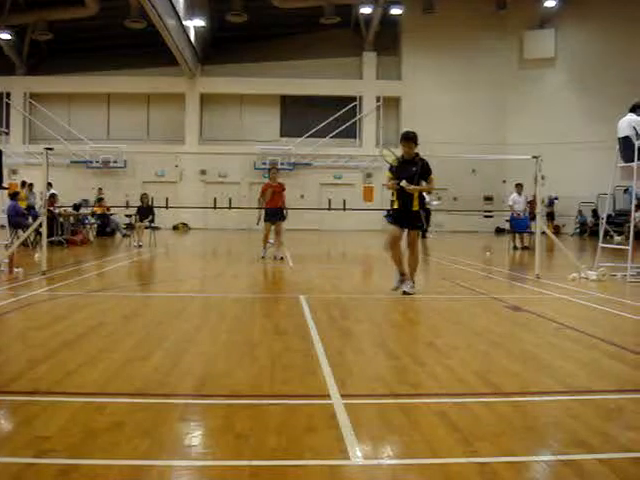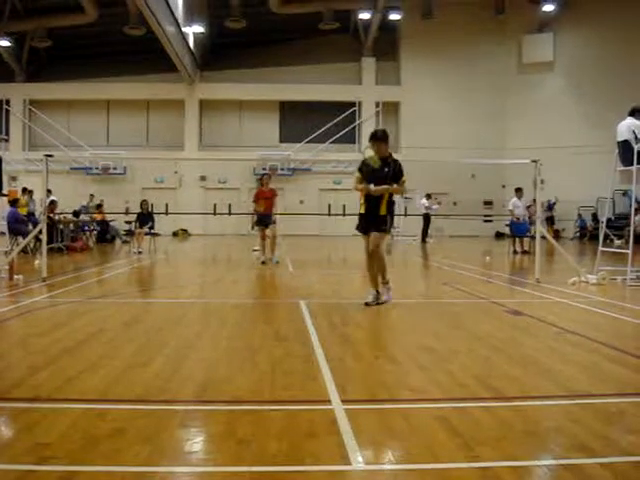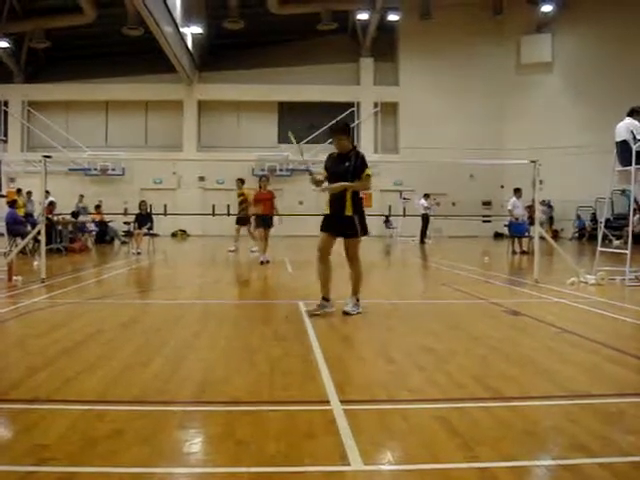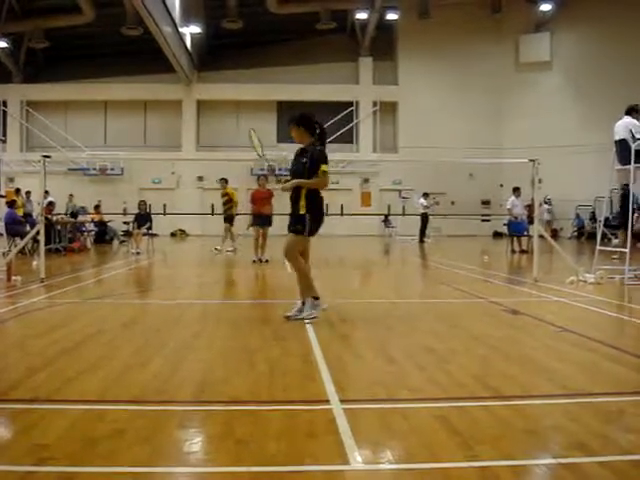
dt=0.5s
person 1, frame 1
left shoulder: (422, 163)
right shoulder: (395, 163)
left elbow: (430, 186)
right elbow: (389, 183)
left wrist: (417, 188)
right wrist: (391, 185)
left hip: (415, 208)
right hip: (398, 207)
left knee: (412, 245)
right knee: (392, 241)
left ankle: (410, 281)
right ankle: (401, 273)
person 1, frame 2
left shoulder: (394, 165)
right shoulder: (365, 163)
left elbow: (401, 189)
right elbow: (357, 184)
left wrist: (386, 188)
right wrist: (361, 187)
left hip: (383, 212)
right hip: (366, 211)
left knee: (374, 249)
right knee: (369, 253)
left ankle: (385, 284)
right ankle: (377, 291)
person 1, frame 3
left shoulder: (358, 158)
right shoulder: (331, 158)
left elbow: (366, 185)
right elbow: (326, 180)
left wrist: (344, 185)
right wrist: (318, 181)
left hip: (352, 213)
right hip: (332, 211)
left knee: (352, 256)
right knee: (322, 252)
left ankle: (355, 300)
right ankle: (325, 301)
person 1, frame 4
left shoulder: (317, 152)
right shoulder: (300, 152)
left elbow: (322, 182)
left wrist: (295, 183)
right wrist: (291, 184)
left hip: (310, 209)
right hip: (300, 208)
left knee: (290, 251)
right knee: (300, 256)
left ankle: (313, 298)
right ankle: (307, 303)
